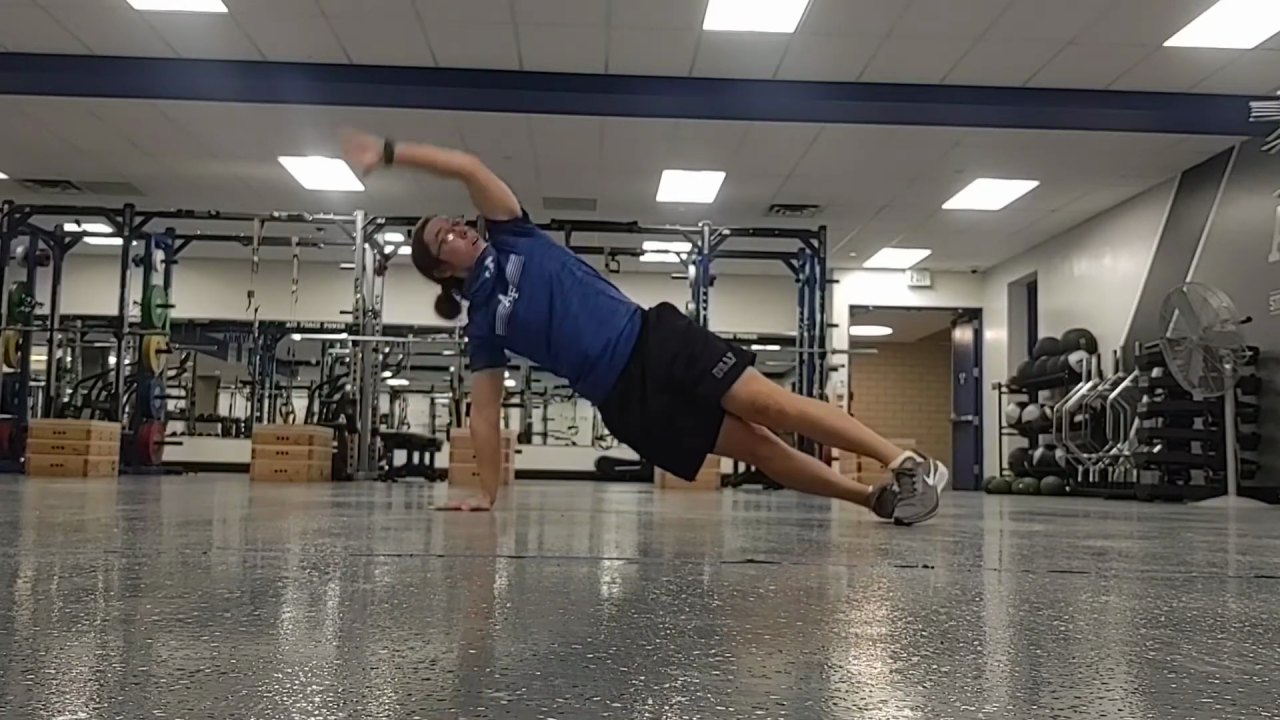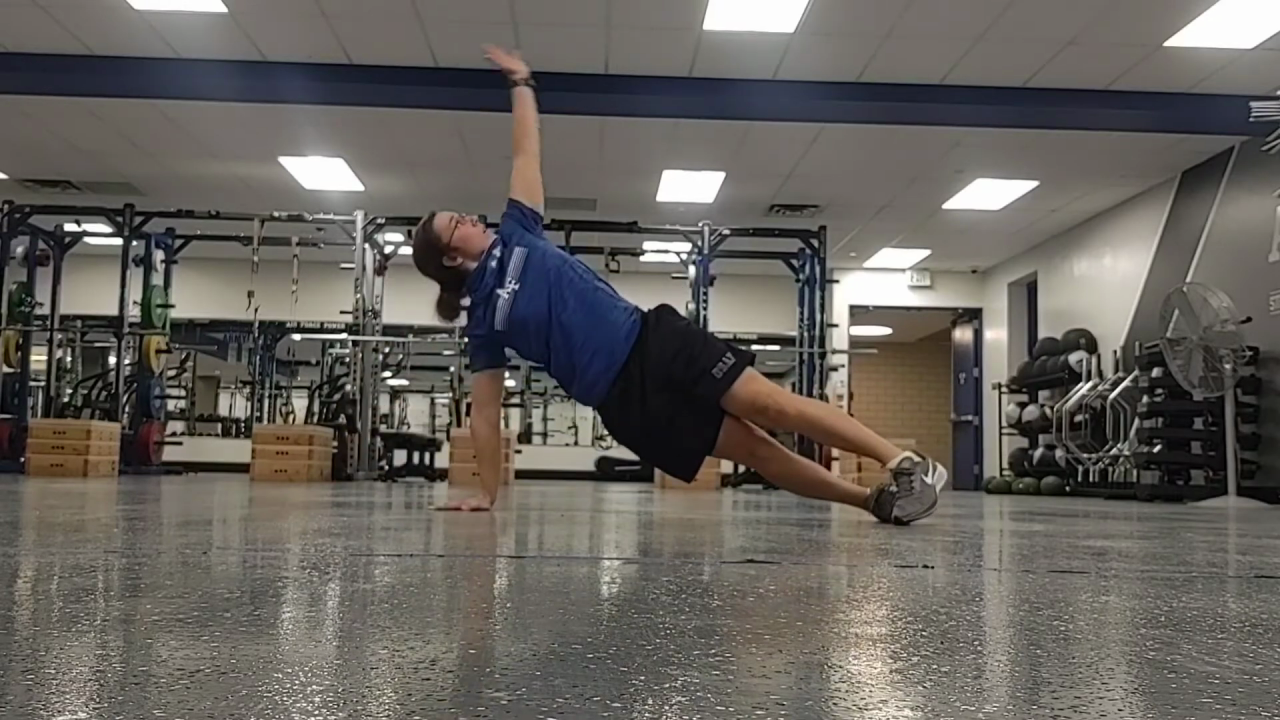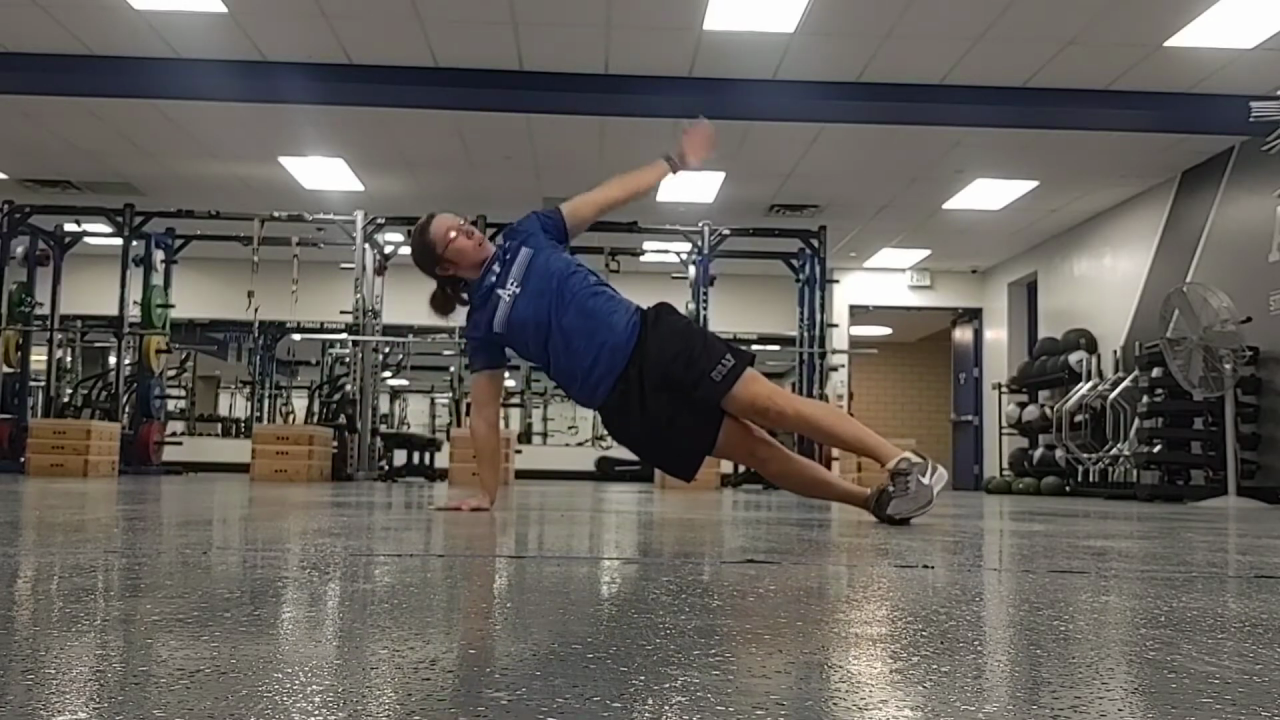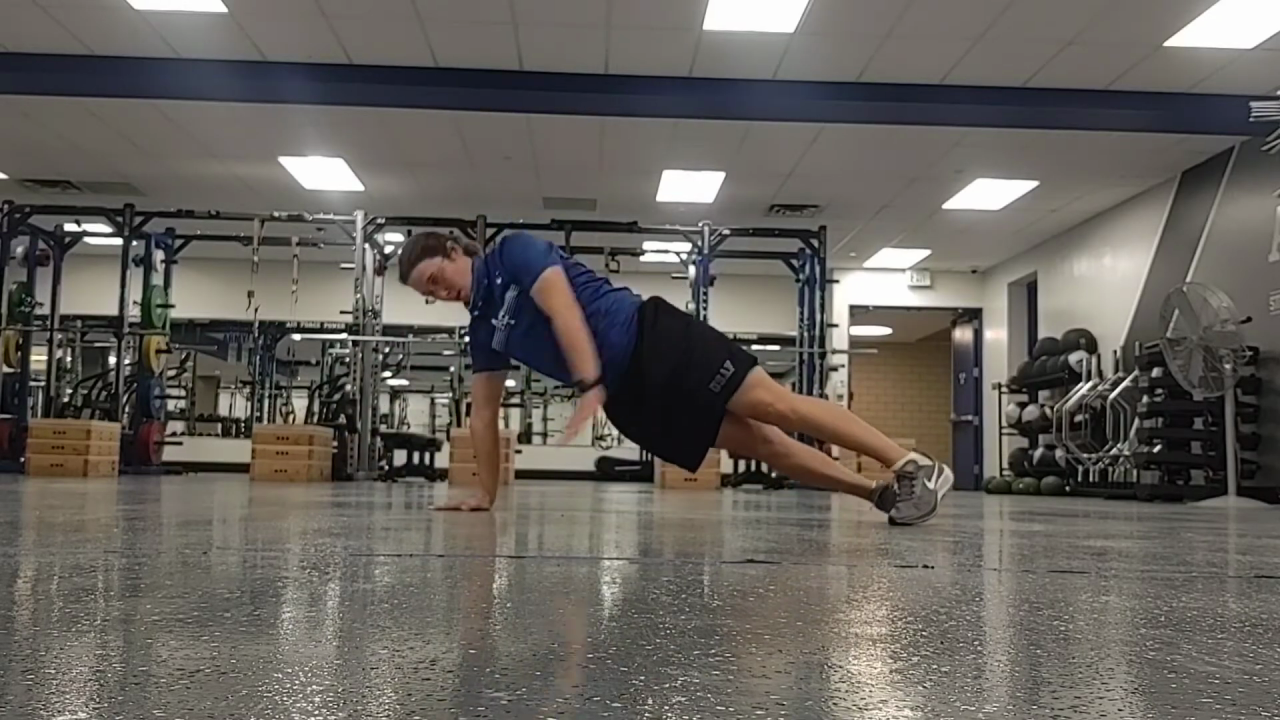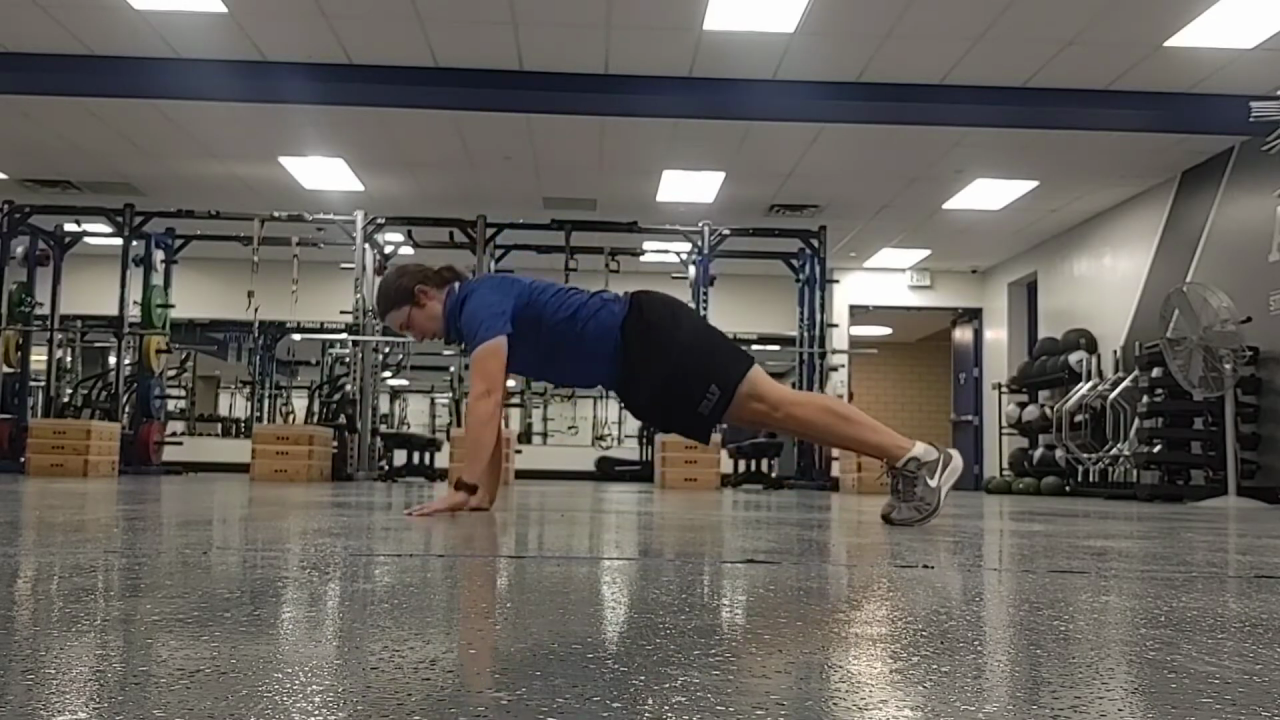
dt=0.4s
person 1, frame 1
left shoulder: (514, 240)
right shoulder: (484, 325)
left elbow: (468, 168)
right elbow: (485, 413)
left wrist: (389, 151)
right wrist: (487, 493)
left hip: (655, 339)
right hip: (626, 399)
left knee: (770, 405)
right knee: (759, 450)
left ankle: (903, 463)
right ankle: (878, 495)
person 1, frame 2
left shoulder: (515, 238)
right shoulder: (483, 325)
left elbow: (527, 149)
right elbow: (485, 411)
left wrist: (520, 82)
right wrist: (487, 494)
left hip: (654, 342)
right hip: (625, 402)
left knee: (770, 405)
right knee: (755, 450)
left ankle: (903, 464)
right ankle: (875, 499)
person 1, frame 3
left shoulder: (525, 239)
right shoulder: (480, 323)
left elbow: (606, 197)
right elbow: (484, 414)
left wrist: (675, 162)
right wrist: (487, 492)
left hip: (653, 342)
right hip: (623, 405)
left knee: (771, 403)
right knee: (754, 449)
left ankle: (904, 465)
right ankle: (875, 497)
person 1, frame 4
left shoulder: (513, 253)
right shoulder: (483, 328)
left elbow: (564, 307)
right elbow: (483, 413)
left wrist: (590, 383)
right wrist: (486, 493)
left hip: (648, 335)
right hip: (630, 399)
left knee: (772, 404)
right knee: (755, 440)
left ankle: (911, 465)
right ankle: (879, 489)
person 1, frame 5
left shoulder: (480, 299)
right shoulder: (473, 329)
left elbow: (485, 398)
right elbow: (491, 414)
left wrist: (464, 485)
right wrist: (487, 493)
left hip: (650, 333)
right hip: (637, 379)
left knee: (774, 403)
right knee: (767, 417)
left ankle: (921, 457)
right ankle: (901, 463)
